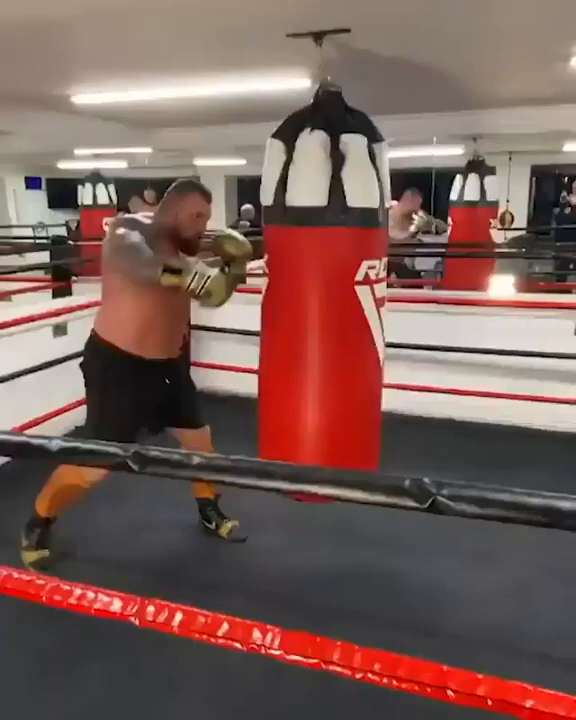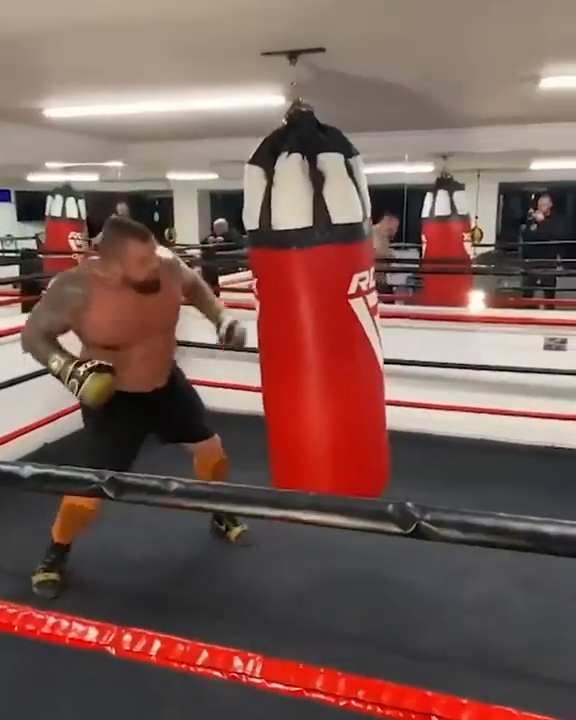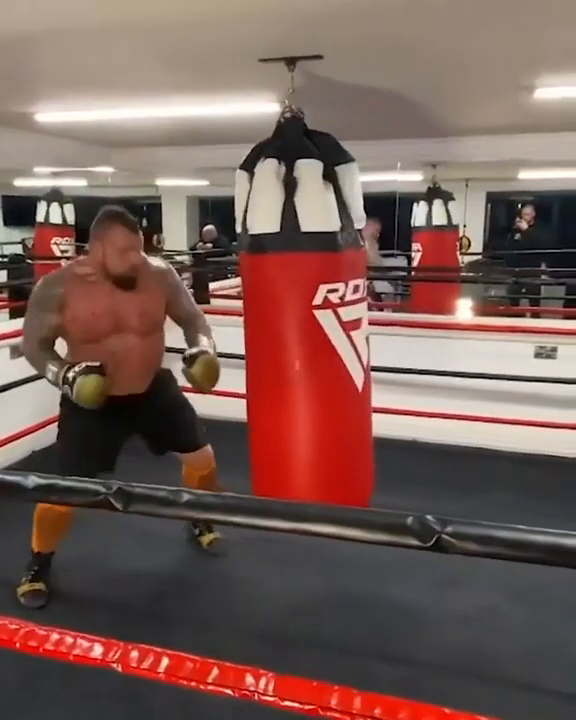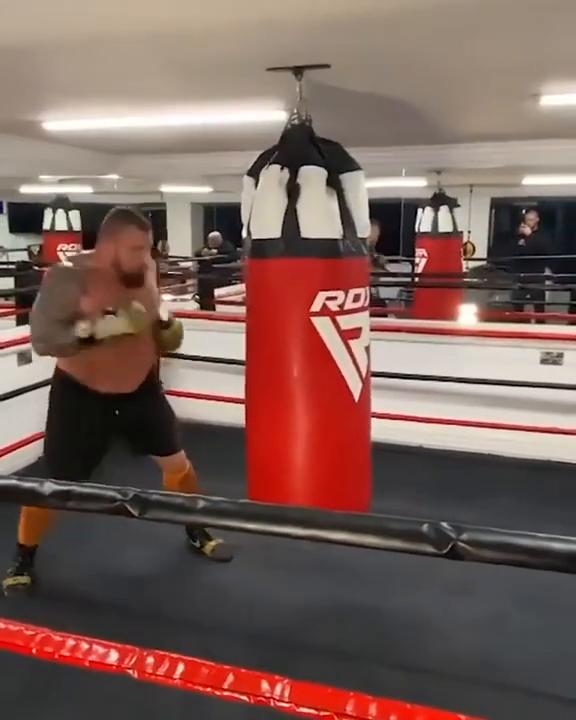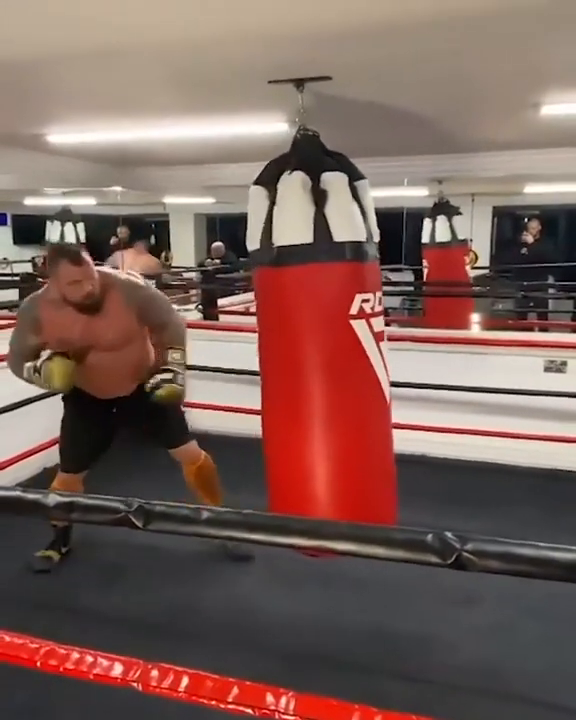
dt=0.7s
person 1, frame 1
left shoulder: (183, 250)
right shoulder: (133, 231)
left elbow: (215, 293)
right elbow: (134, 262)
left wrist: (232, 265)
right wrist: (192, 278)
left hip: (166, 363)
right hip: (116, 363)
left knee: (199, 438)
right knee: (98, 462)
left ankle: (209, 510)
right ankle: (39, 524)
person 1, frame 2
left shoulder: (166, 265)
right shoulder: (76, 288)
left elbow: (195, 287)
right elbow: (34, 336)
left wrist: (223, 319)
right wrist: (71, 370)
left hip: (166, 383)
right hip: (109, 396)
left knee: (211, 446)
left ankle: (221, 516)
right ankle: (55, 555)
person 1, frame 3
left shoulder: (160, 275)
right shoulder: (60, 286)
left elbow: (192, 318)
right elbow: (33, 345)
left wrist: (201, 352)
right wrist: (66, 375)
left hip: (153, 388)
right hip: (91, 398)
left knee: (201, 457)
left ankle: (199, 524)
right ankle: (38, 565)
person 1, frame 4
left shoulder: (142, 270)
right shoulder: (69, 277)
right elbow: (44, 340)
left wrist: (163, 324)
right wrist: (102, 326)
left hip: (140, 388)
right hip: (79, 393)
left knee: (177, 463)
right knee: (56, 485)
left ankle: (196, 532)
person 1, frame 5
left shoulder: (127, 288)
right shoulder: (36, 311)
left elbow: (171, 324)
right elbow: (17, 361)
left wrist: (174, 368)
right wrist: (43, 372)
left hip: (146, 387)
right hip: (87, 398)
left knee: (190, 454)
right knee: (70, 474)
right ankle: (59, 538)
